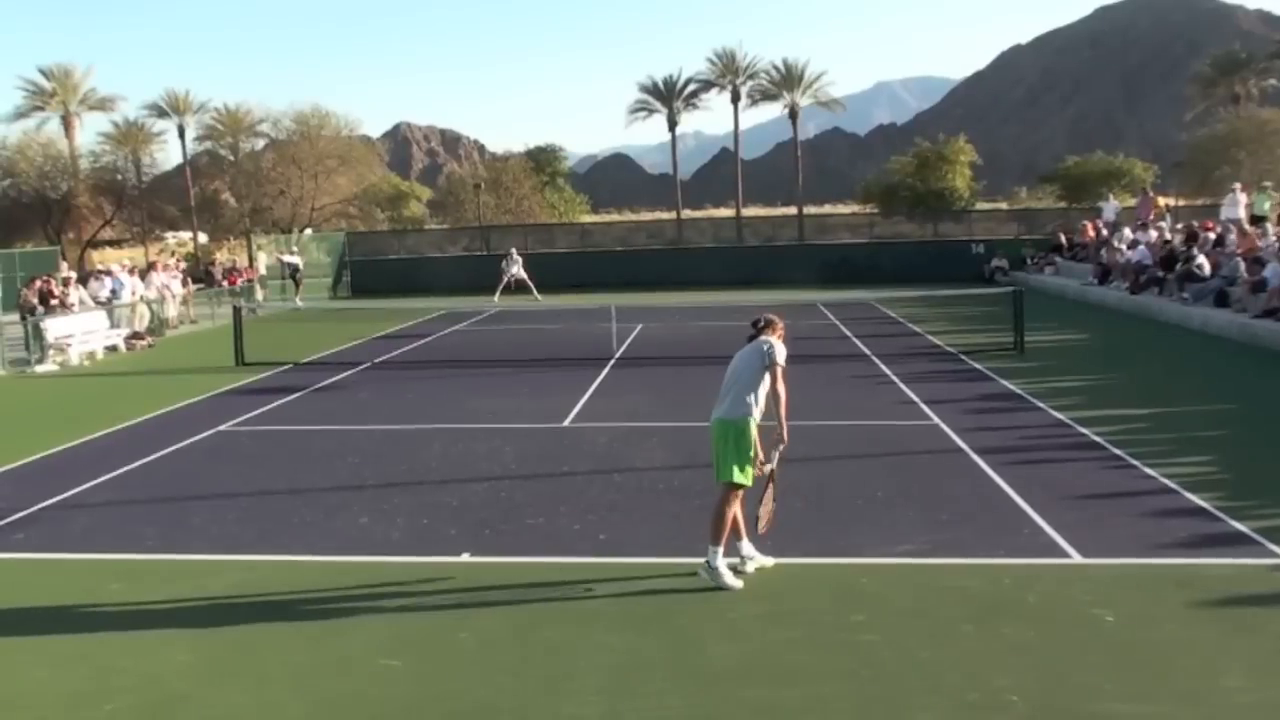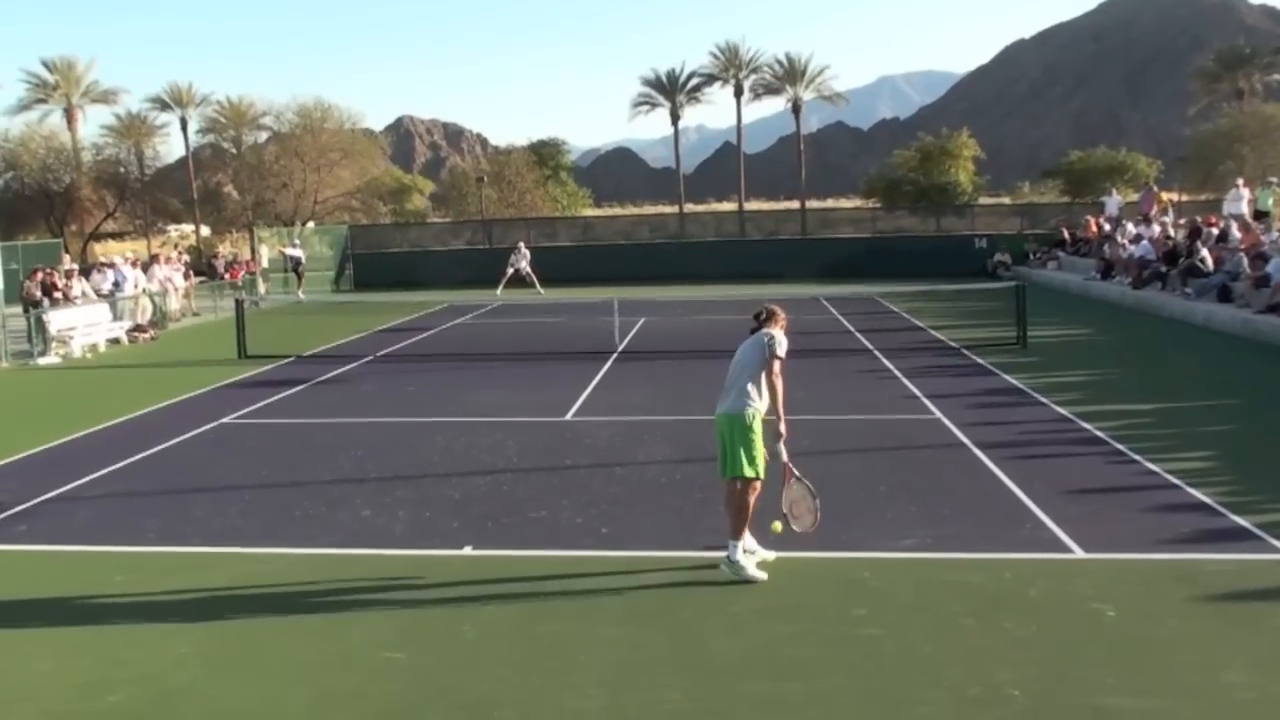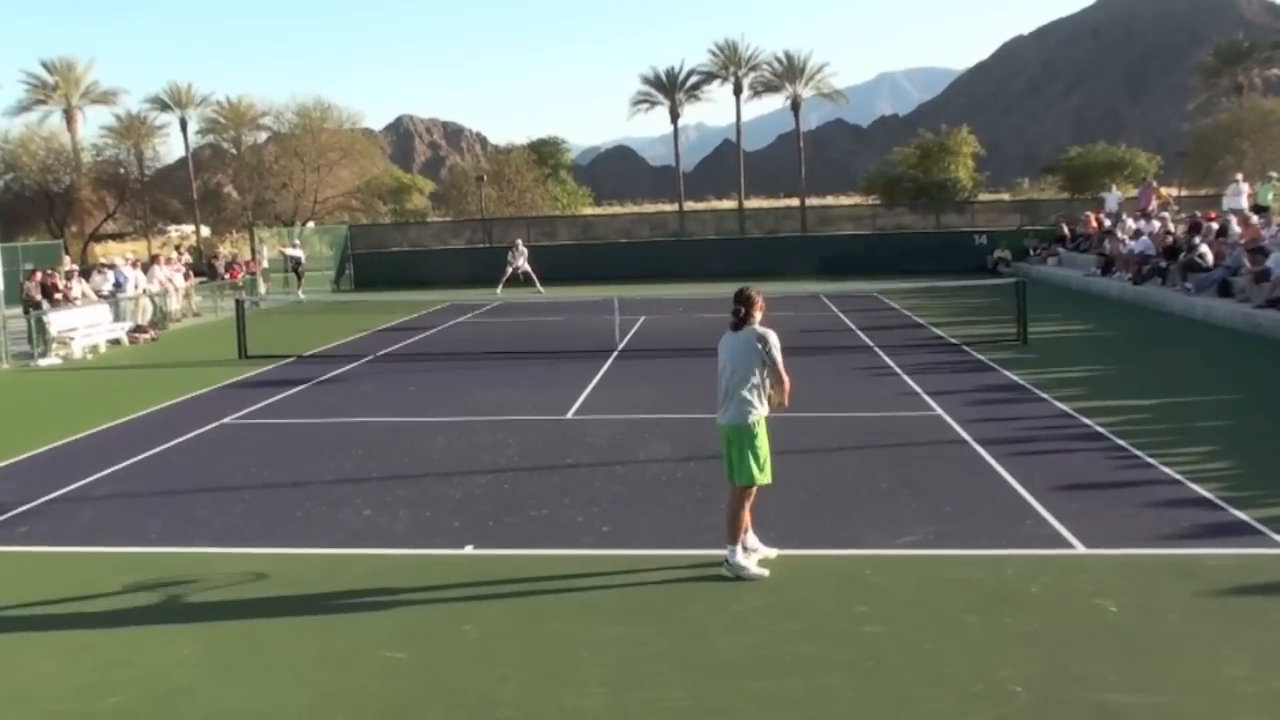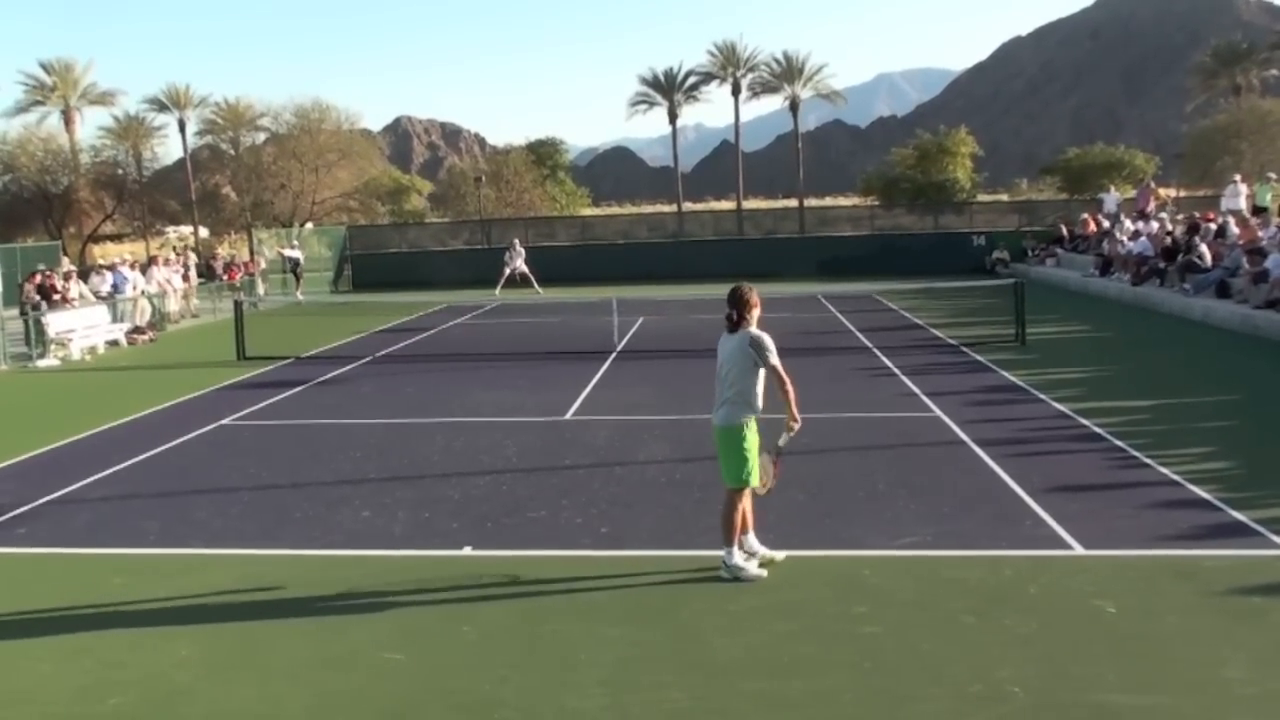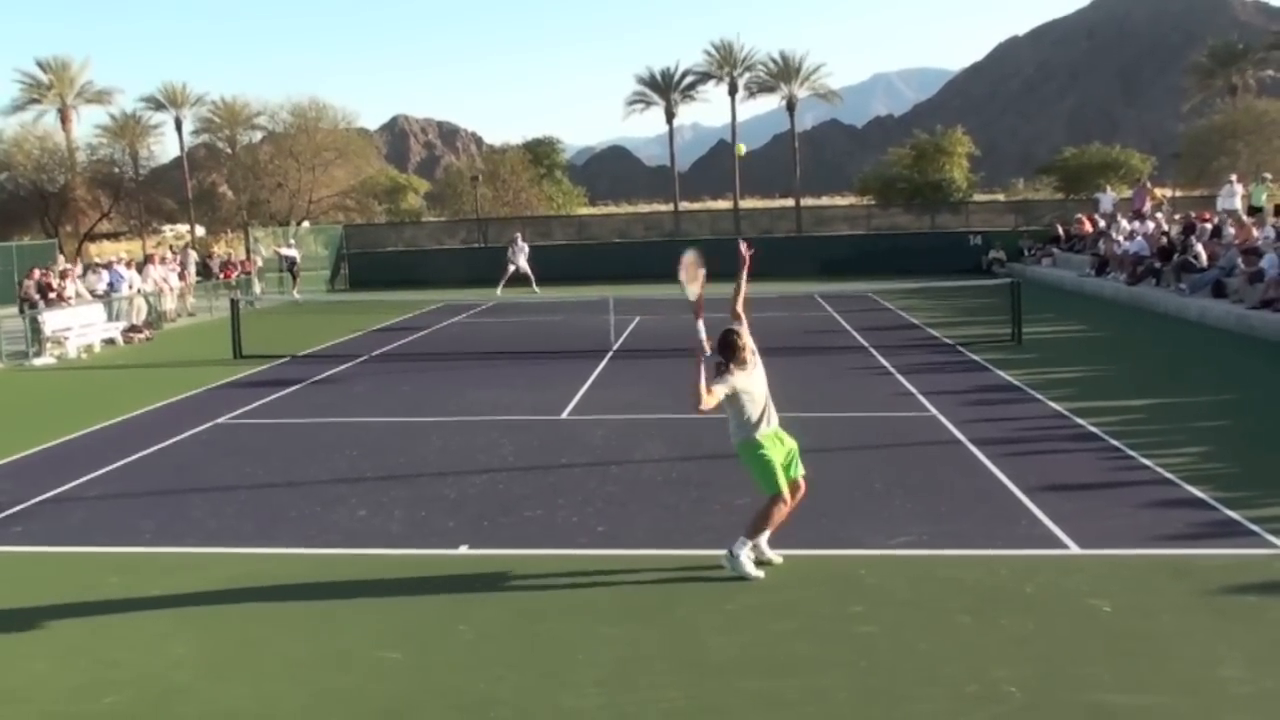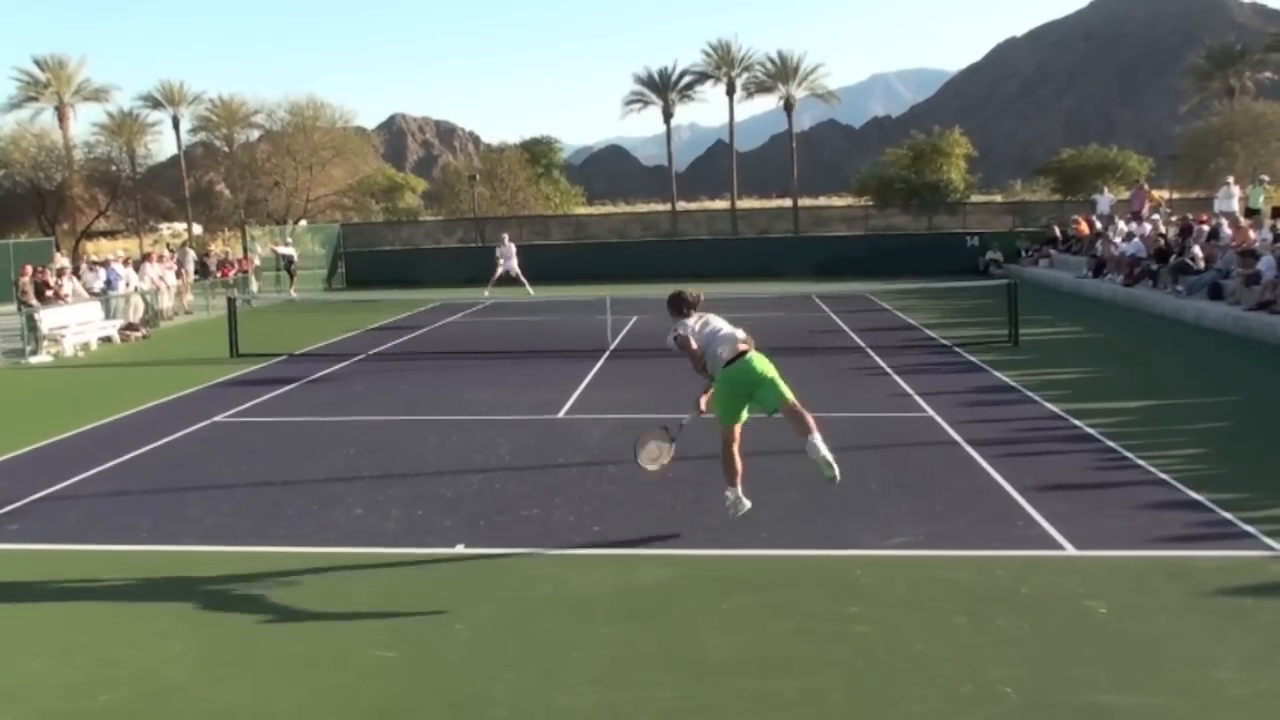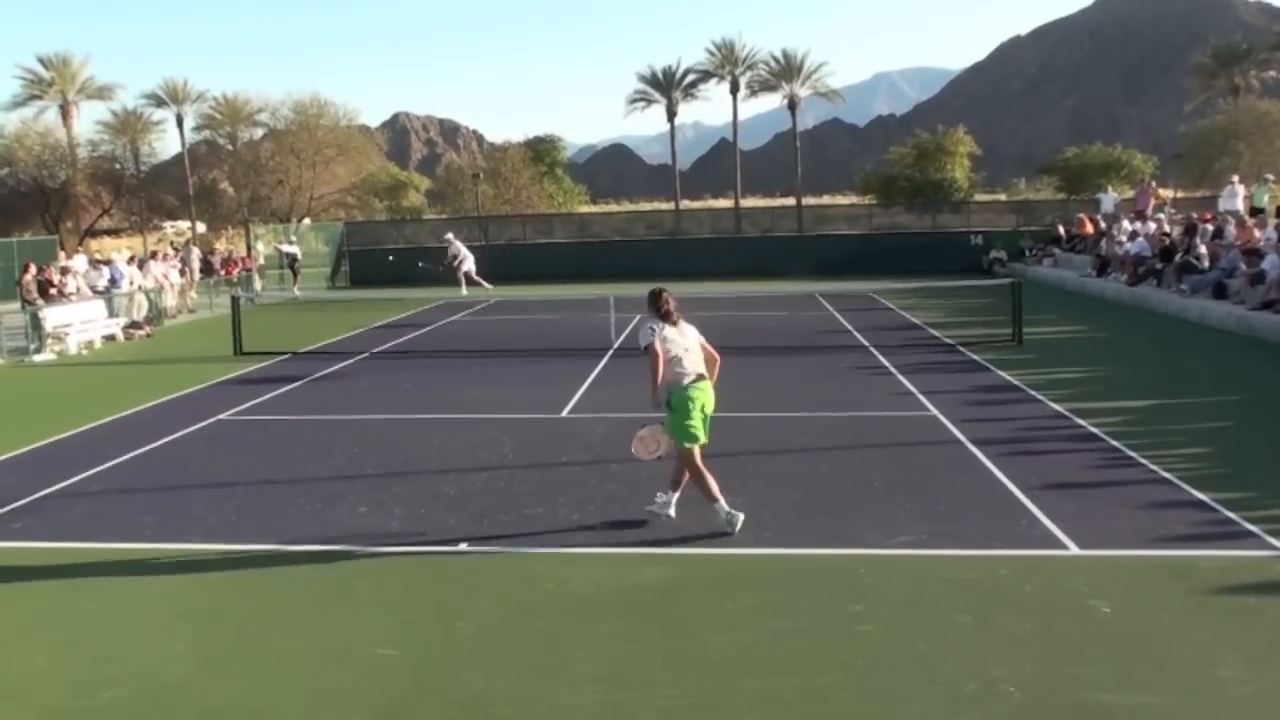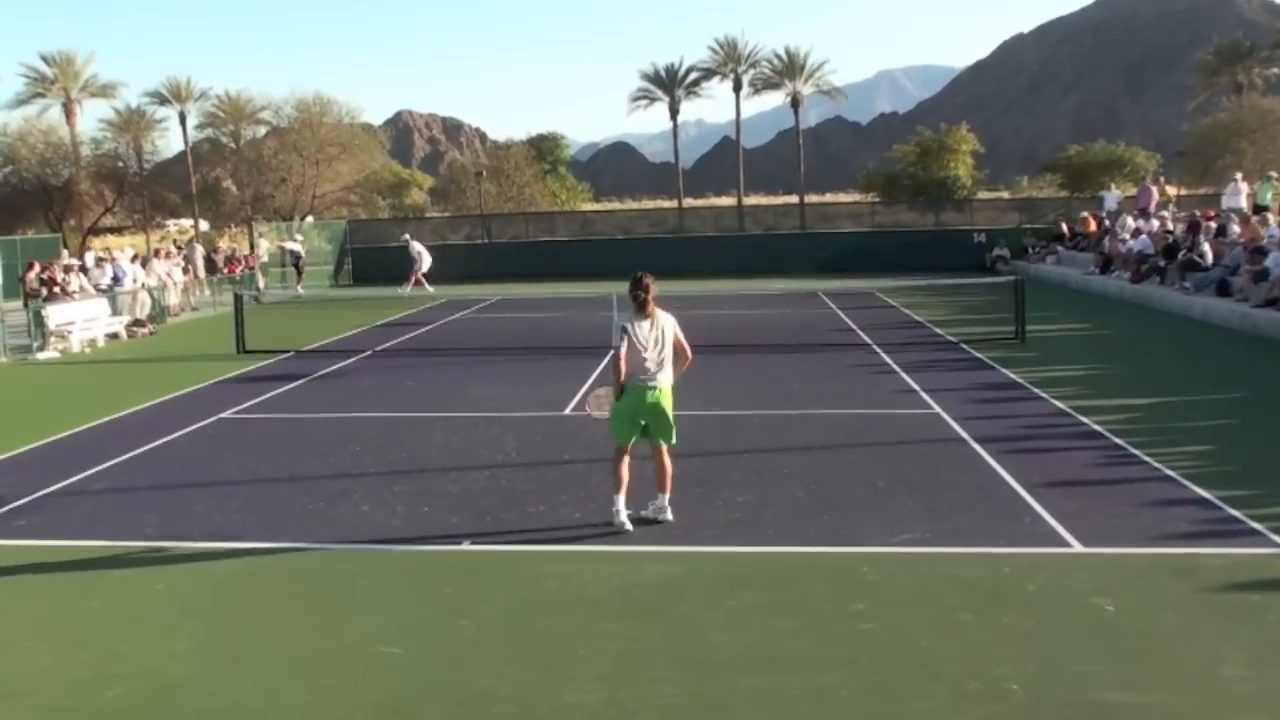
dt=0.5s
person 1, frame 1
left shoulder: (746, 352)
right shoulder: (774, 346)
right elbow: (777, 385)
left wrist: (757, 450)
right wrist: (782, 427)
left hip: (721, 421)
right hip: (736, 422)
left knee: (733, 490)
right knee: (731, 491)
left ankle: (747, 553)
right ankle: (714, 561)
person 1, frame 2
left shoulder: (749, 344)
right shoulder: (775, 338)
right elbow: (773, 376)
left wrist: (758, 442)
right wrist: (780, 419)
left hip: (725, 414)
right hip: (742, 415)
left knee: (735, 484)
right knee: (750, 484)
left ankle: (747, 546)
right ankle: (735, 555)
person 1, frame 3
left shoulder: (727, 339)
right shoulder: (764, 336)
right elbow: (782, 381)
left wrist: (765, 393)
right wrist: (782, 398)
left hip: (727, 419)
right hip: (747, 420)
left knee: (742, 487)
right knee: (744, 489)
left ankle: (749, 544)
right ankle: (733, 559)
person 1, frame 4
left shoulder: (727, 338)
right shoulder: (757, 339)
right elbow: (783, 381)
right wrist: (793, 414)
left hip: (725, 420)
right hip: (738, 423)
left knee: (744, 487)
right knee: (737, 492)
left ankle: (750, 547)
right ankle: (731, 560)
person 1, frame 5
left shoulder: (747, 356)
right shoulder: (728, 379)
left elbow: (739, 310)
right elbow: (701, 405)
left wrist: (744, 265)
right wrist: (700, 366)
left hip: (772, 433)
right hip: (754, 442)
left knee: (797, 489)
right knee: (780, 500)
left ankle: (757, 543)
right ankle: (739, 551)
person 1, frame 6
left shoulder: (676, 333)
right shoulder: (710, 319)
left elbow: (693, 352)
left wrist: (706, 378)
right wrist: (707, 392)
left hip: (728, 378)
right hip: (752, 363)
left knee: (729, 440)
right knee: (792, 408)
left ankle: (736, 496)
right ankle: (815, 443)
person 1, frame 7
left shoulder: (650, 330)
right shoulder: (688, 328)
left elbow: (656, 358)
right elbow: (714, 359)
left wrist: (654, 394)
left hip: (683, 397)
right hip: (703, 391)
left knee: (691, 462)
right knee: (680, 454)
left ankle: (727, 513)
right ankle: (668, 502)
person 1, frame 8
left shoulder: (626, 325)
right shoulder: (668, 319)
left elbow: (619, 360)
right elbow: (686, 355)
left wrist: (618, 388)
left hip: (634, 394)
right hip: (662, 393)
left knee: (622, 452)
right knee: (661, 451)
left ankle: (620, 510)
right ankle: (662, 505)
